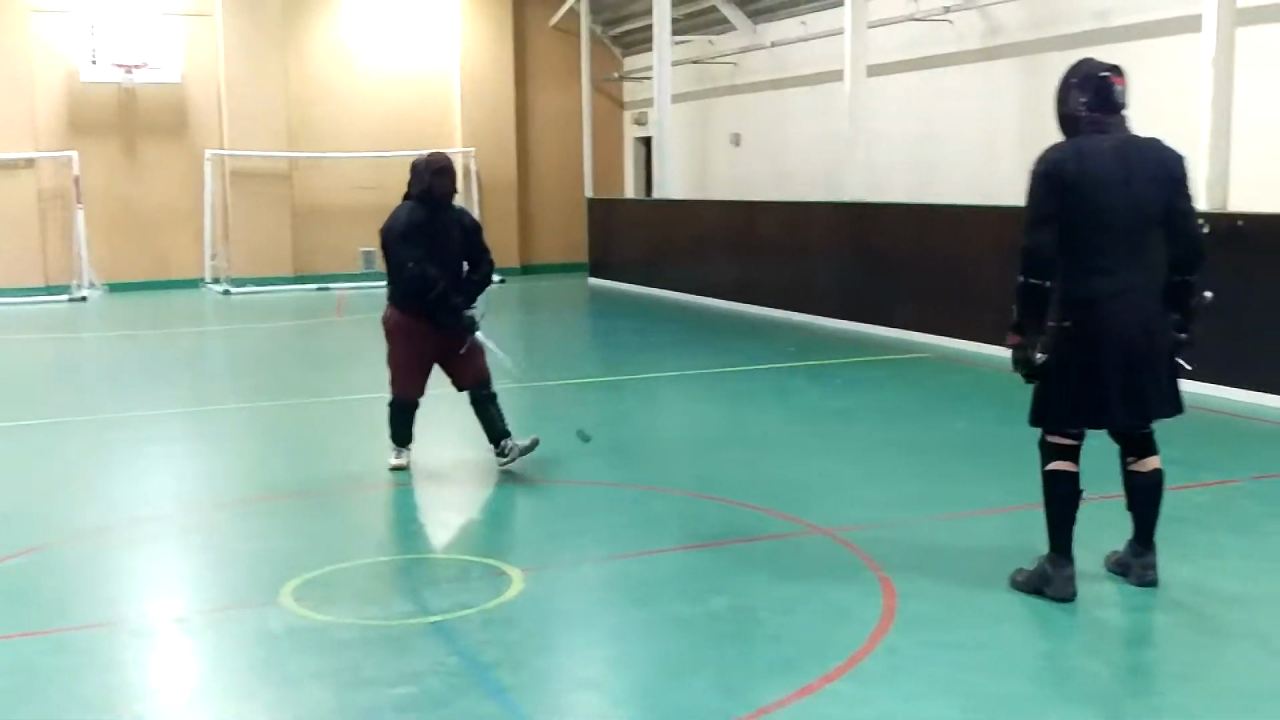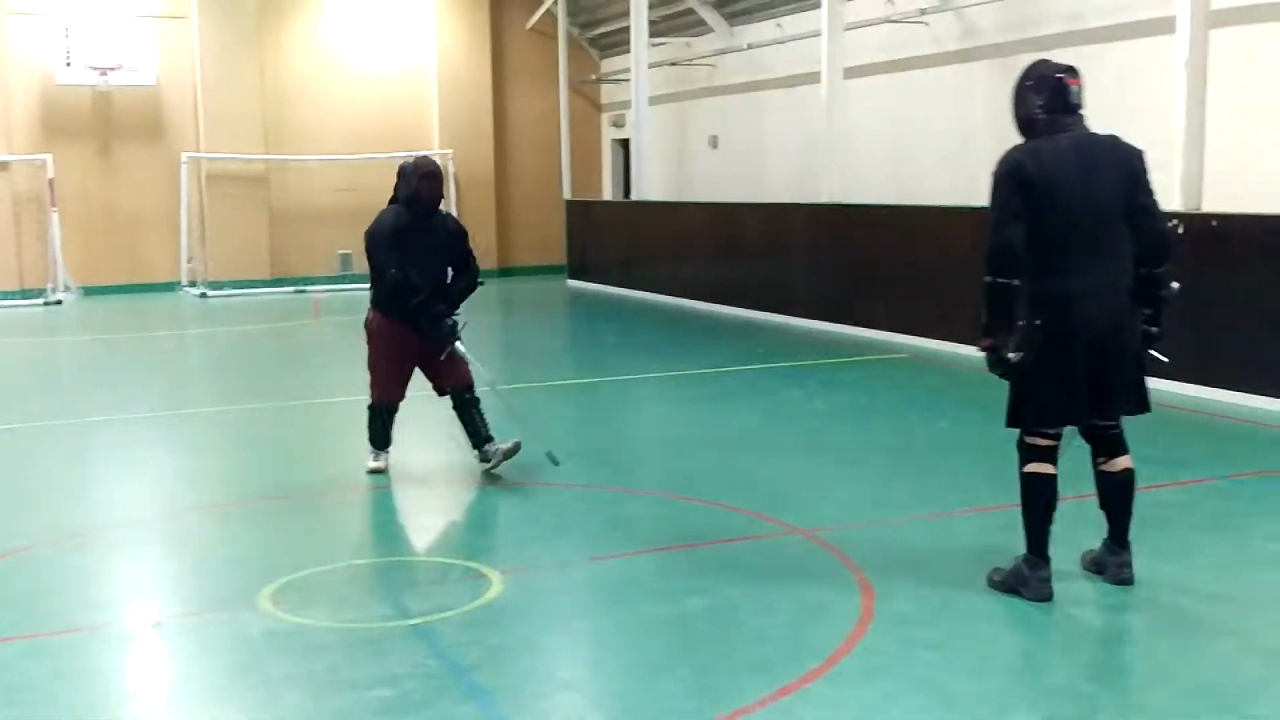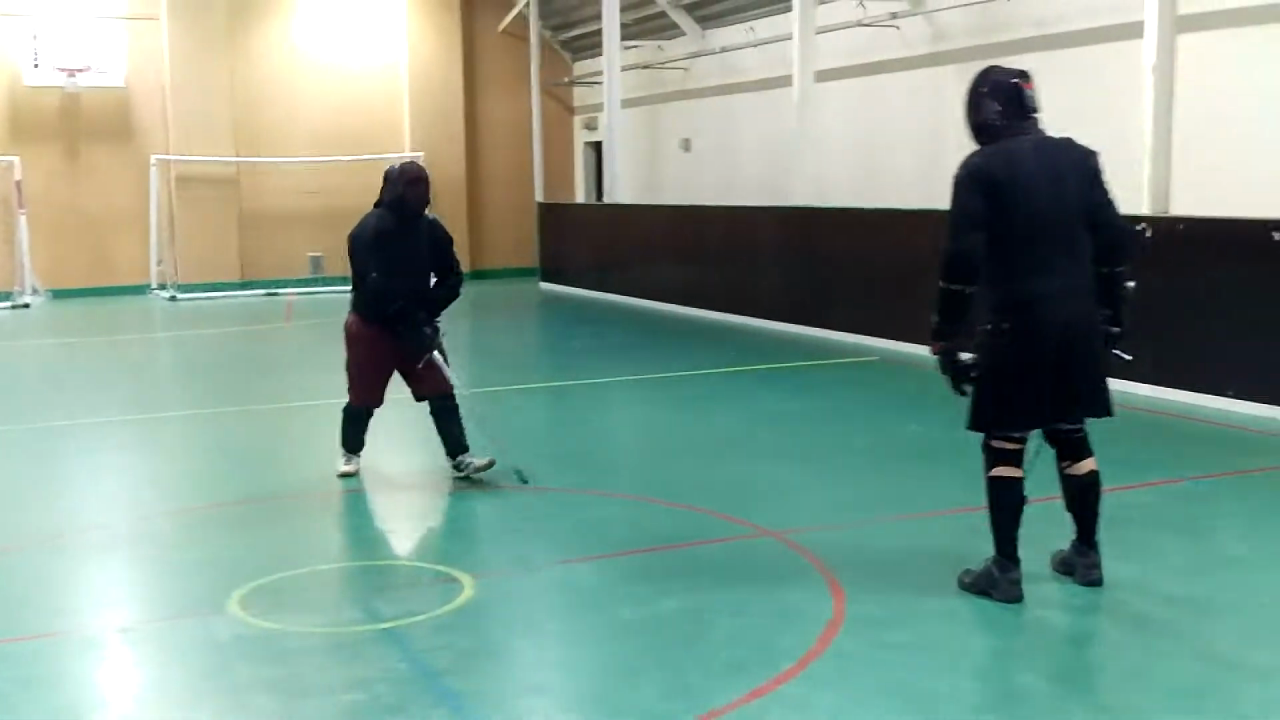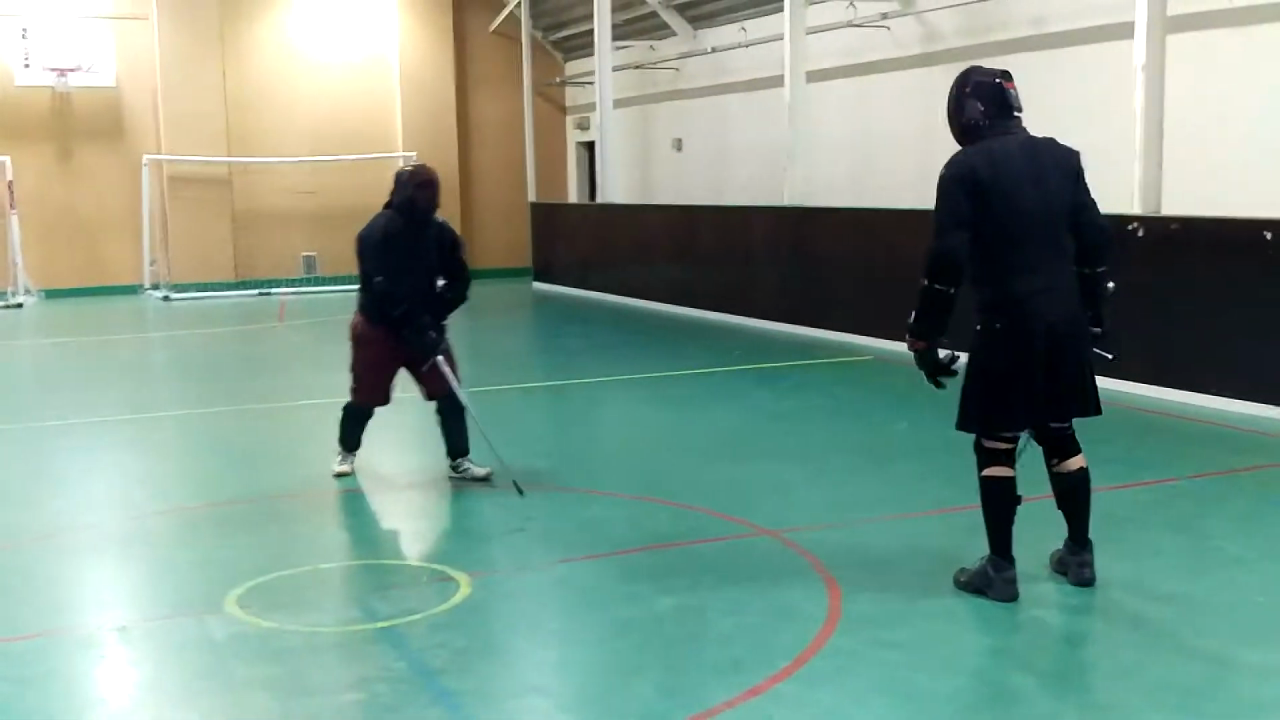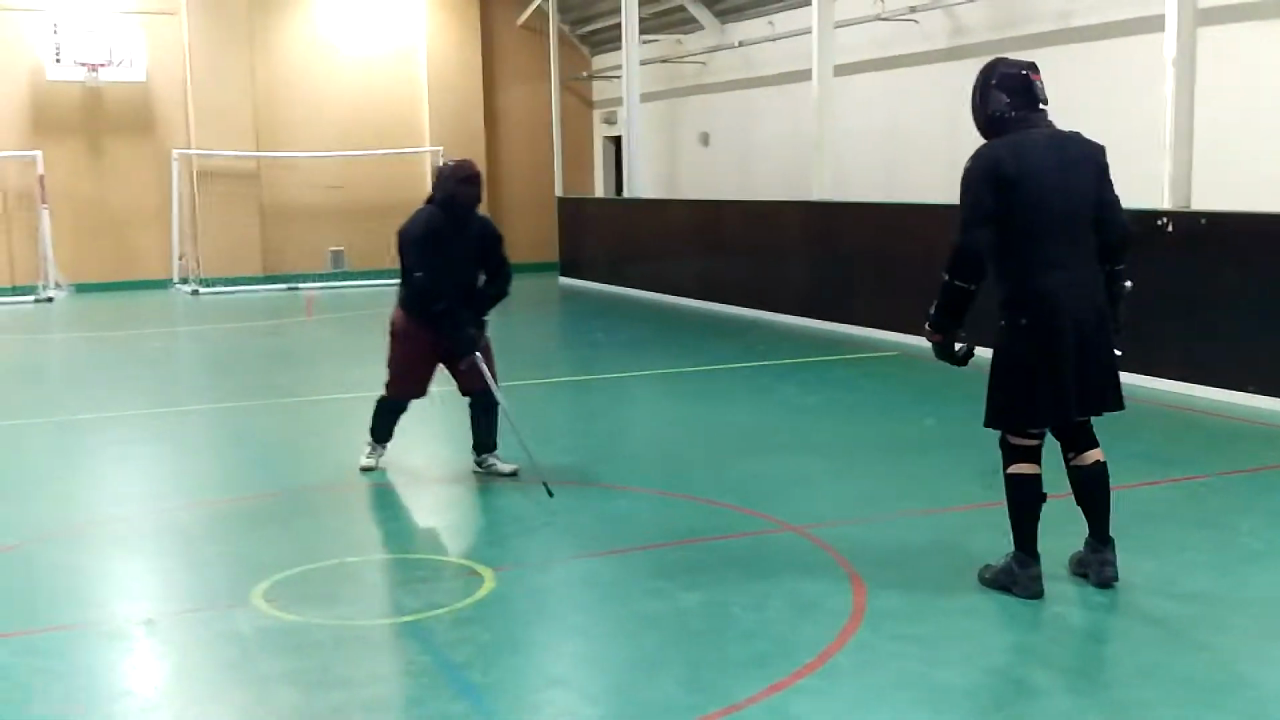
dt=0.1s
person 1, frame 1
left shoulder: (1060, 161)
right shoulder: (1163, 160)
left elbow: (1038, 254)
right elbow: (1189, 248)
left wrist: (1024, 332)
right wrist: (1178, 317)
left hip: (1085, 323)
right hip: (1145, 322)
left knee: (1060, 442)
right knee: (1137, 437)
left ankle: (1059, 564)
right ankle: (1143, 554)
person 1, frame 2
left shoulder: (1021, 163)
right shoulder: (1123, 156)
left elbow: (1005, 254)
right elbow: (1154, 243)
left wrist: (996, 333)
right wrist: (1149, 312)
left hip: (1055, 322)
right hip: (1114, 319)
left knee: (1038, 442)
right knee: (1107, 433)
left ankle: (1036, 566)
right ankle: (1117, 554)
person 1, frame 3
left shoulder: (983, 167)
right shoulder: (1078, 158)
left elbow: (962, 258)
right elbow: (1113, 242)
left wrist: (945, 336)
right wrist: (1110, 312)
left hip: (1019, 324)
right hip: (1077, 321)
left knee: (1004, 445)
right knee: (1071, 436)
left ankle: (1005, 568)
right ankle: (1086, 554)
person 1, frame 4
left shoulder: (968, 167)
right shoulder: (1061, 157)
left elbow: (948, 259)
right elbow: (1095, 242)
left wrist: (923, 333)
right wrist: (1092, 312)
left hip: (1008, 324)
right hip: (1065, 320)
left knee: (996, 445)
right knee: (1060, 436)
left ankle: (1000, 568)
right ankle: (1079, 553)
person 1, frame 5
left shoulder: (992, 161)
right shoulder: (1086, 151)
left elbow: (971, 254)
right elbow: (1115, 239)
left wrist: (941, 325)
right wrist: (1108, 306)
left hip: (1033, 319)
right hip: (1087, 315)
left knee: (1021, 441)
right knee: (1078, 431)
left ankle: (1025, 564)
right ankle: (1100, 551)
person 2, frame 1
left shoulder: (461, 219)
right shoulder: (402, 222)
left elbow: (482, 265)
right elbow: (413, 275)
left wrist: (462, 302)
right wrist: (449, 305)
left hip: (454, 317)
right hip: (410, 318)
left knee: (479, 381)
right knee: (407, 391)
left ankle: (503, 444)
right ankle: (401, 446)
person 2, frame 2
left shoulder: (447, 224)
right shoulder: (387, 227)
left elbow: (467, 272)
right elbow: (394, 281)
left wrist: (445, 308)
right wrist: (431, 314)
left hip: (435, 321)
right hip: (392, 322)
left knee: (462, 385)
right knee: (386, 394)
left ankle: (486, 448)
right ankle: (378, 449)
person 2, frame 3
left shoulder: (431, 229)
right shoulder: (370, 231)
left elbow: (451, 278)
right elbow: (375, 286)
left wrist: (426, 315)
right wrist: (411, 321)
left hip: (415, 326)
right hip: (372, 327)
left knee: (442, 391)
right knee: (363, 399)
left ankle: (460, 458)
right ankle: (351, 453)
person 2, frame 4
left shoulder: (441, 232)
right shoulder: (380, 232)
left elbow: (458, 281)
right elbow: (380, 288)
left wrist: (432, 320)
right wrist: (413, 326)
left hip: (425, 327)
right hip: (379, 326)
left knee: (448, 393)
right knee: (365, 396)
left ankle: (459, 460)
right ankle: (347, 452)
person 2, frame 5
left shoulder: (483, 228)
right shoulder: (421, 227)
left elbow: (499, 277)
right elbow: (421, 283)
left wrist: (473, 315)
right wrist: (451, 321)
left hip: (462, 323)
right hip: (418, 322)
left knee: (483, 388)
right knee: (399, 391)
left ankle: (485, 455)
right ankle: (376, 445)
